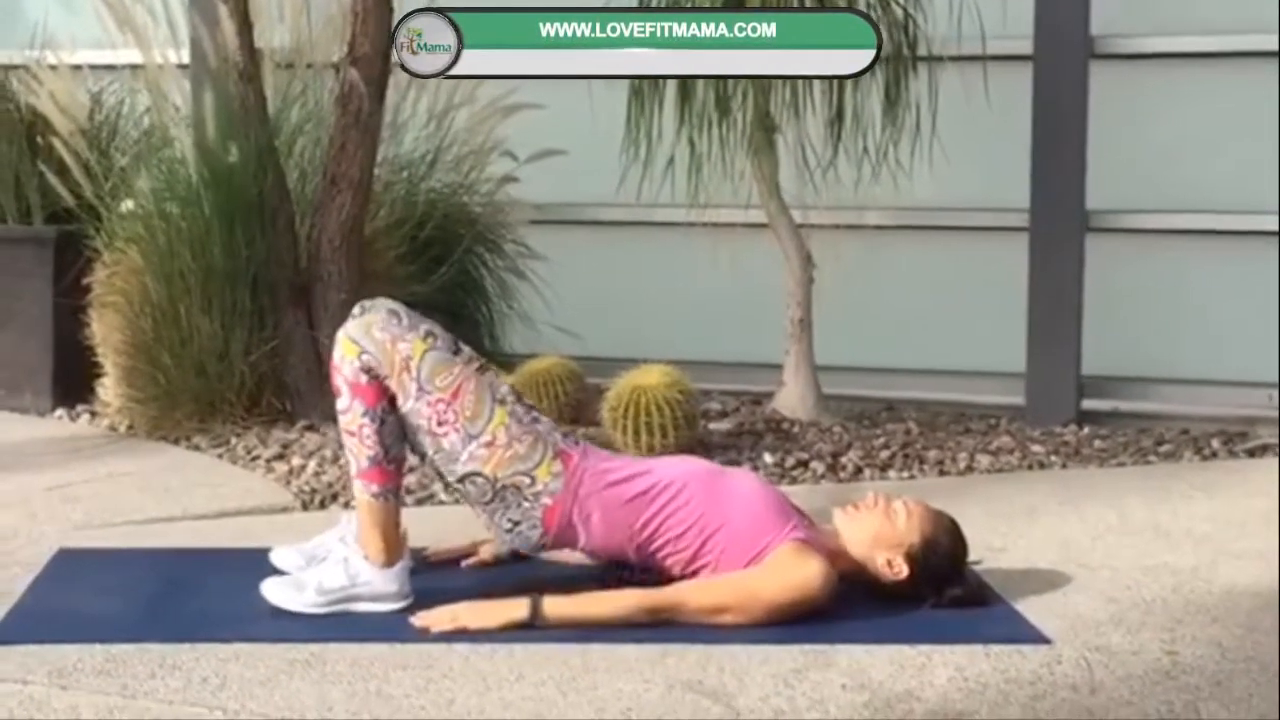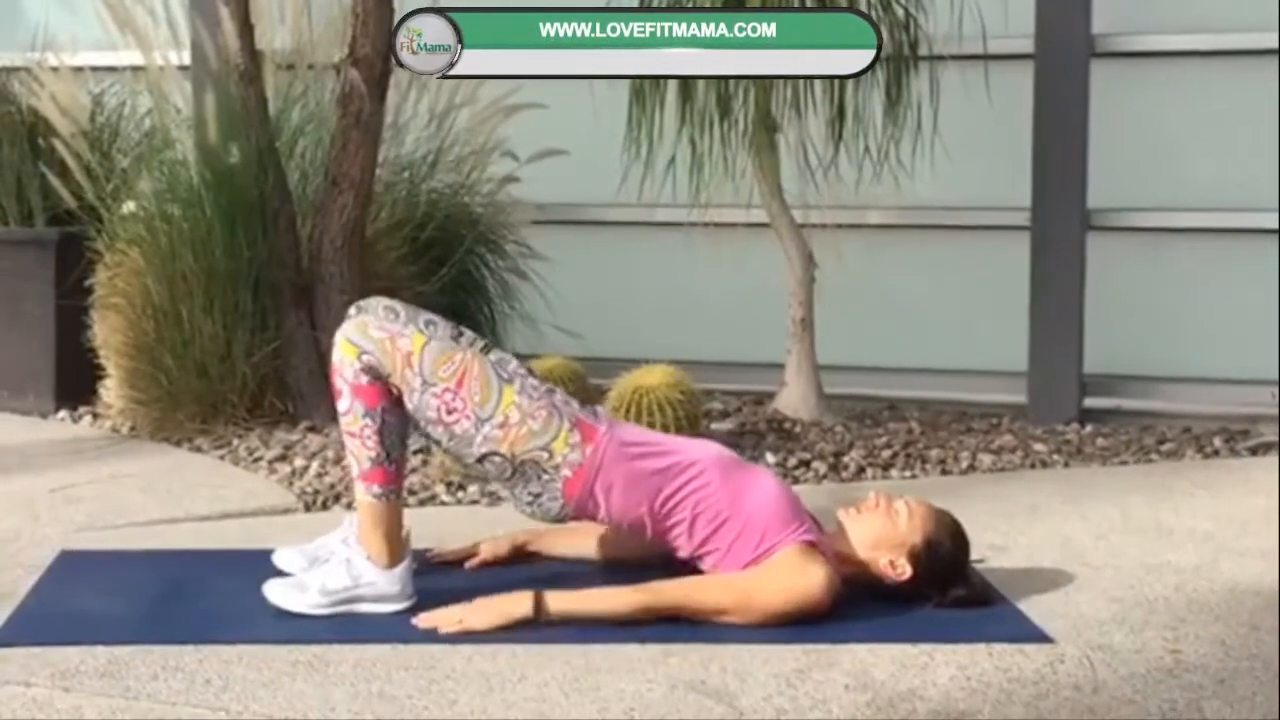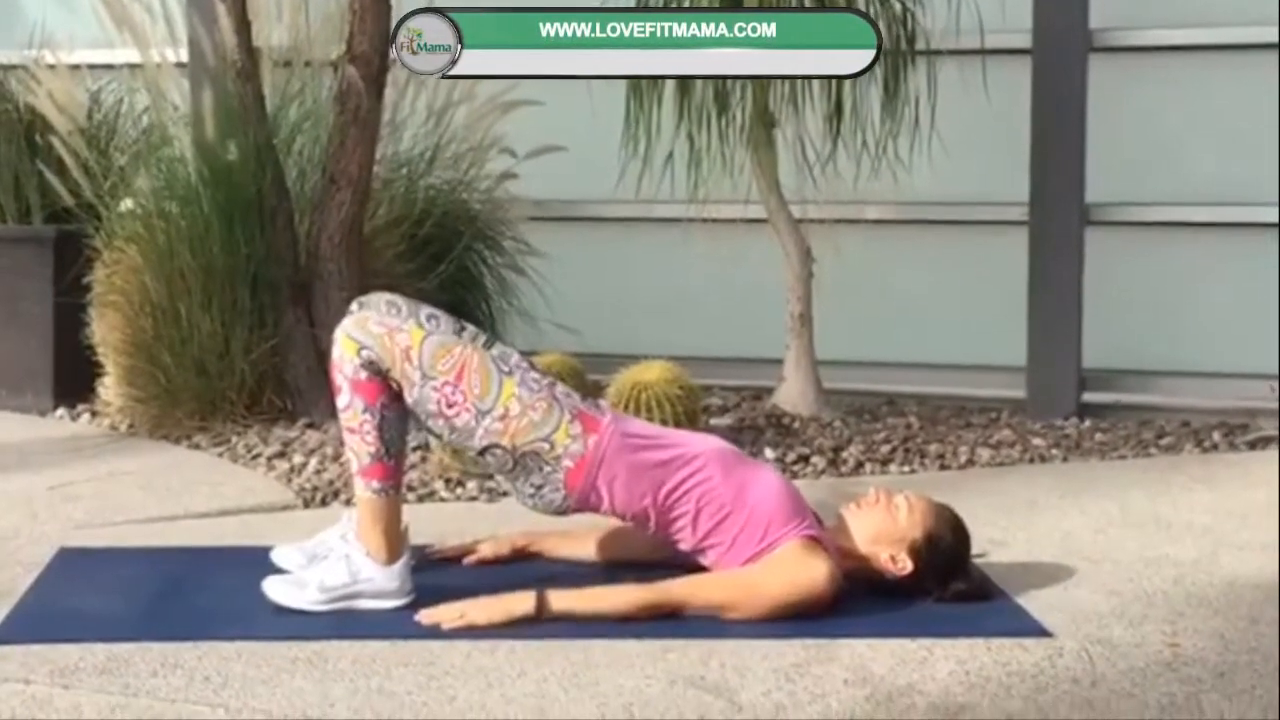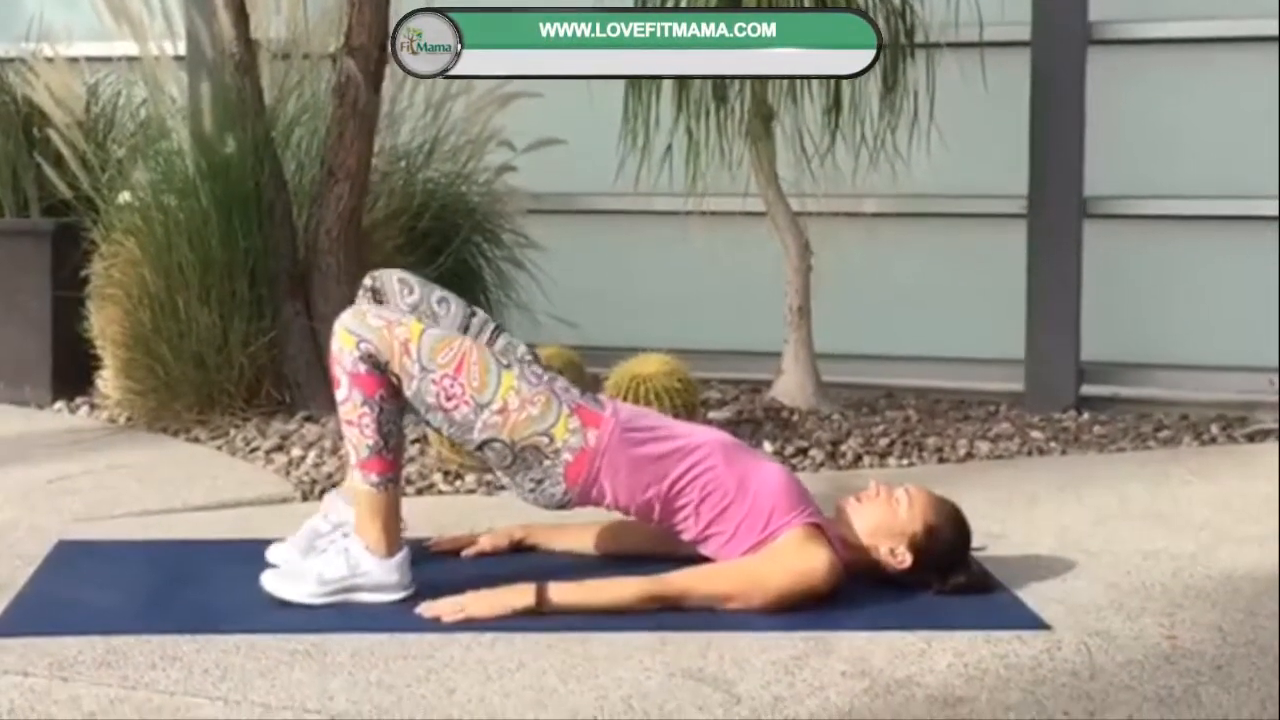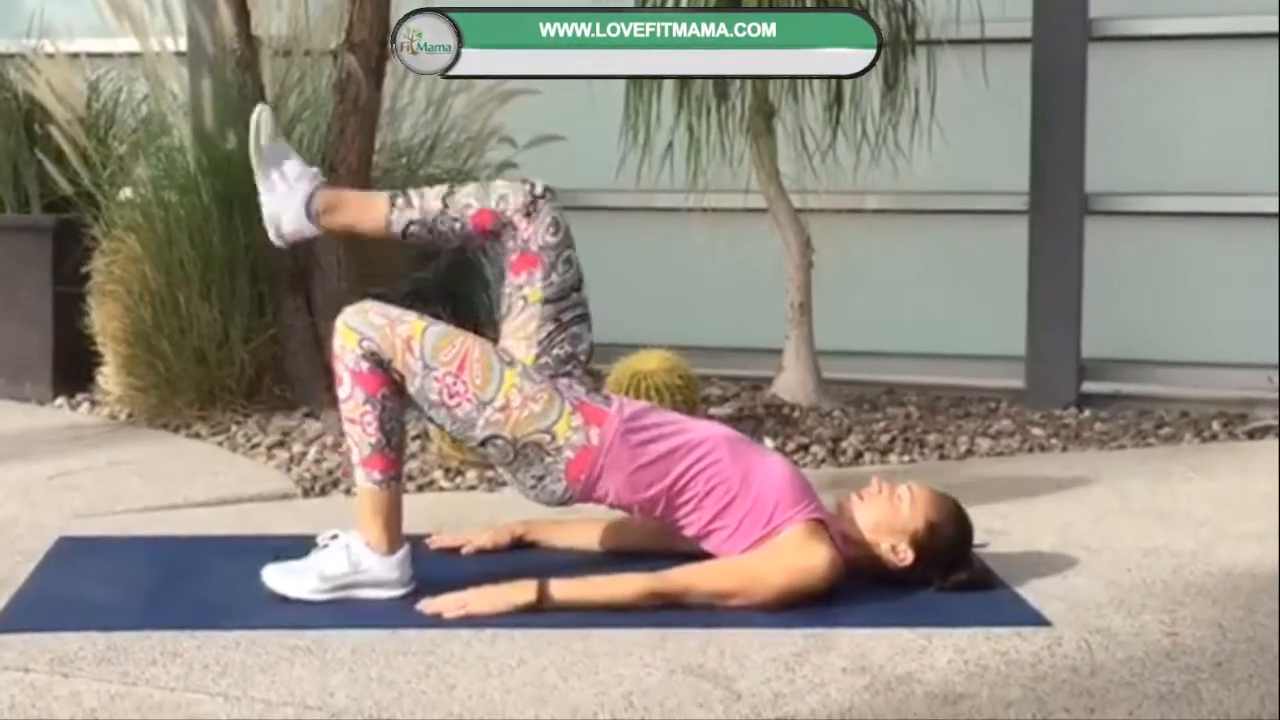
dt=0.5s
person 1, frame 1
left shoulder: (807, 576)
right shoulder: (796, 541)
left elbow: (663, 606)
left wrist: (514, 611)
left hip: (549, 491)
right hip: (566, 477)
left knee: (370, 332)
right knee: (385, 332)
left ankle: (373, 569)
right ankle: (366, 538)
person 1, frame 2
left shoulder: (809, 581)
right shoulder: (799, 545)
left elbow: (660, 602)
right elbow: (656, 538)
left wrist: (518, 604)
right wrist: (520, 541)
left hip: (569, 462)
right hip: (585, 450)
left knee: (364, 337)
right knee: (380, 323)
left ankle: (375, 570)
right ankle: (367, 539)
person 1, frame 3
left shoulder: (811, 575)
right shoulder: (802, 541)
left elbow: (661, 599)
right elbow: (658, 536)
left wrist: (521, 603)
right wrist: (522, 543)
left hip: (573, 455)
right hip: (588, 435)
left knee: (363, 337)
right knee: (378, 315)
left ankle: (375, 566)
right ankle: (366, 533)
person 1, frame 4
left shoulder: (812, 565)
right shoulder: (805, 531)
left elbow: (664, 591)
right elbow: (660, 532)
left wrist: (524, 596)
right wrist: (518, 536)
left hip: (572, 449)
right hip: (587, 425)
left knee: (361, 332)
right knee: (389, 290)
left ankle: (374, 560)
right ankle: (355, 513)
person 1, frame 5
left shoulder: (812, 559)
right shoulder: (808, 522)
left elbow: (661, 586)
right elbow: (665, 510)
left wrist: (524, 593)
right wrist: (521, 530)
left hip: (570, 445)
right hip: (587, 422)
left knee: (365, 329)
right knee: (530, 205)
left ankle: (374, 554)
right ankle: (312, 206)
